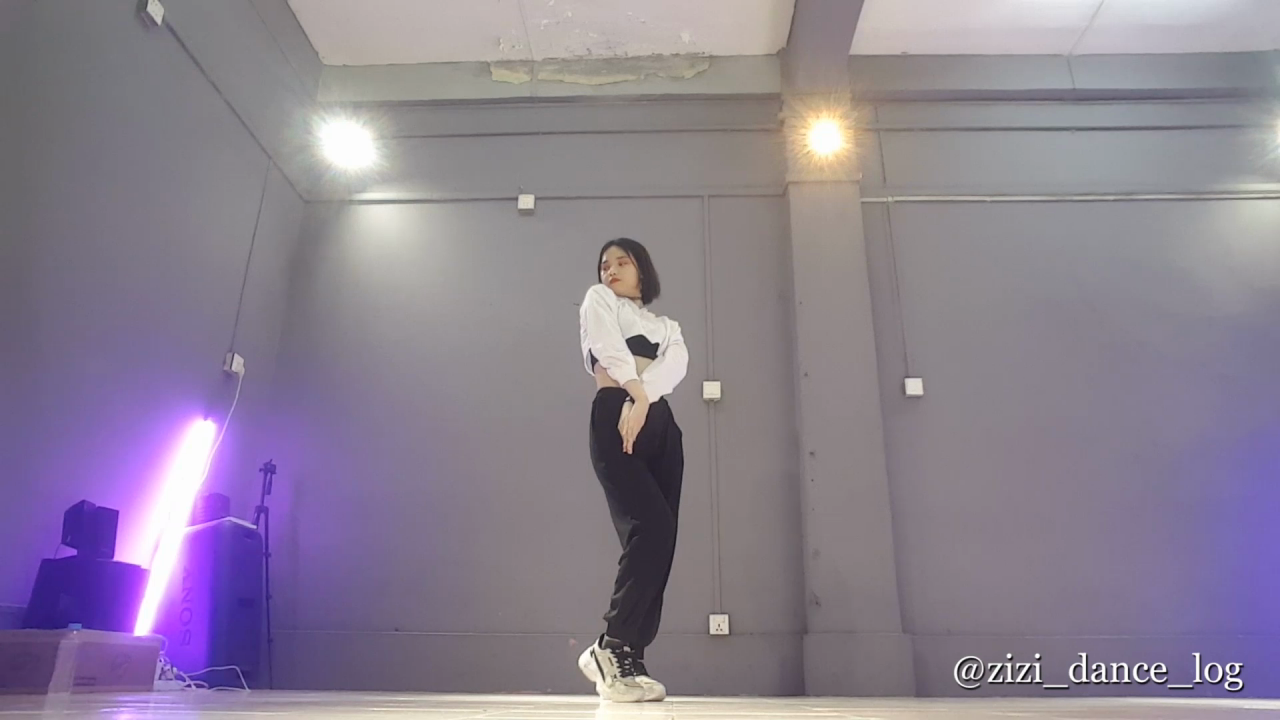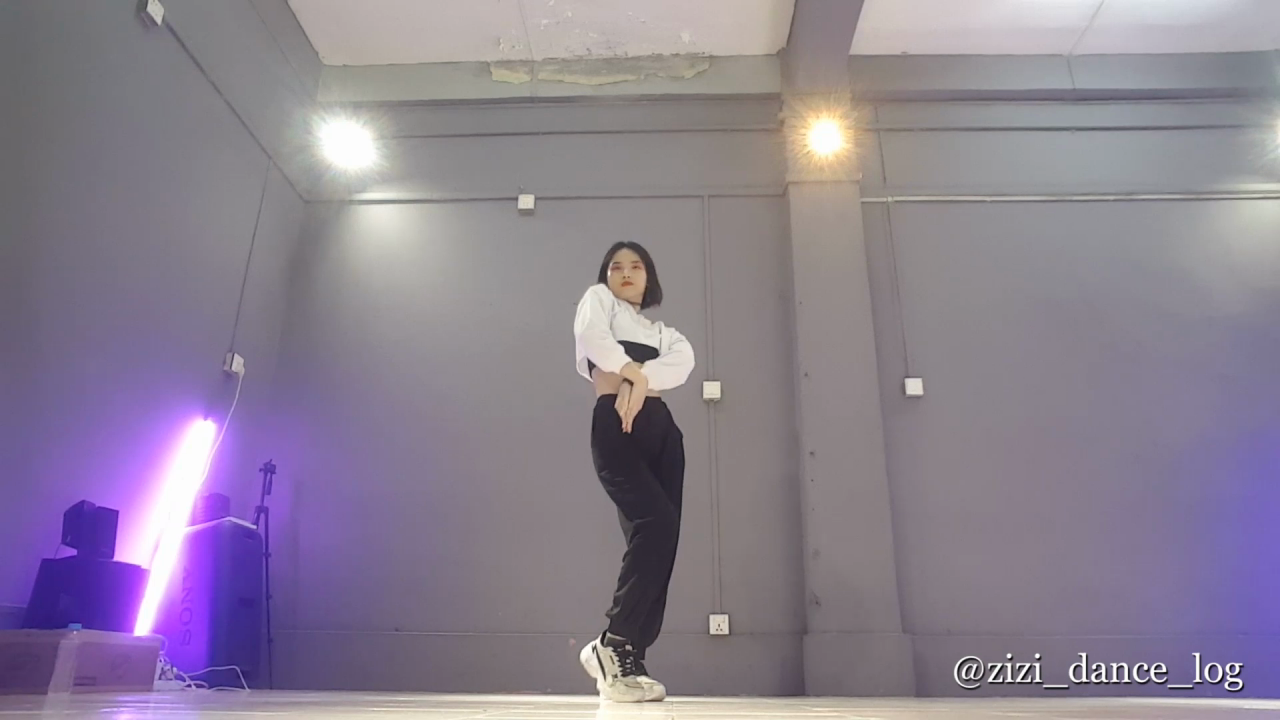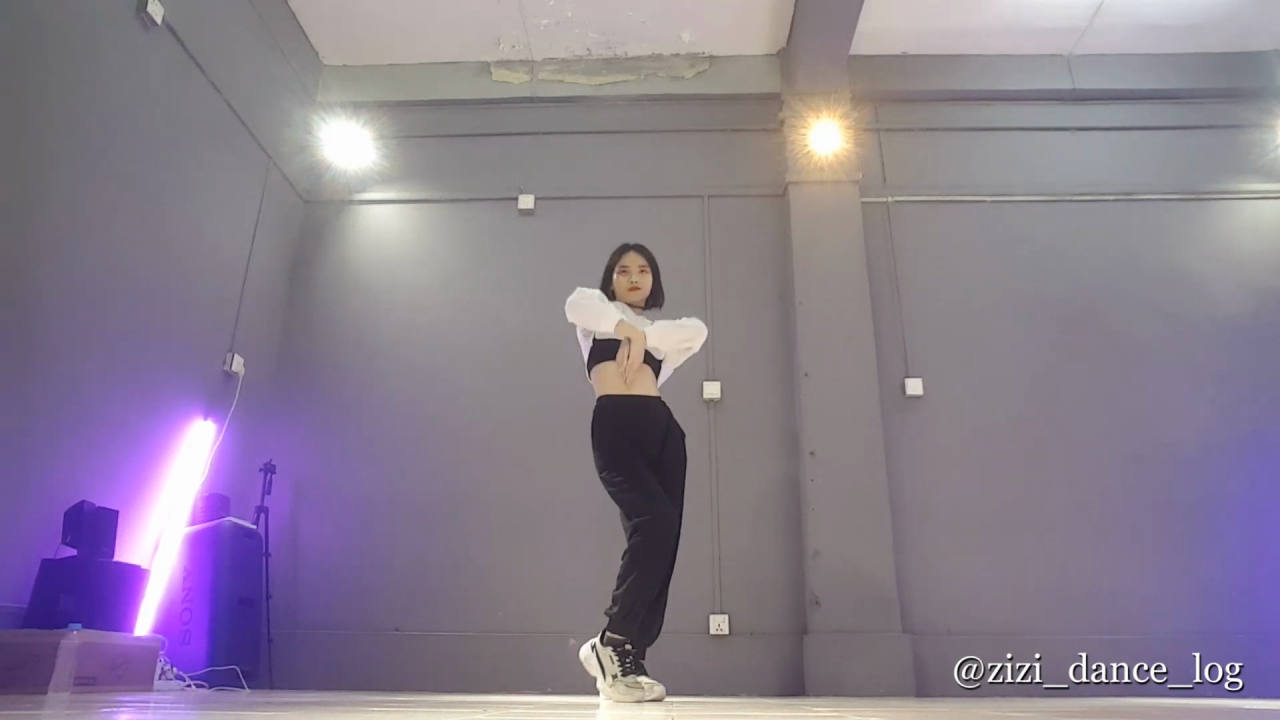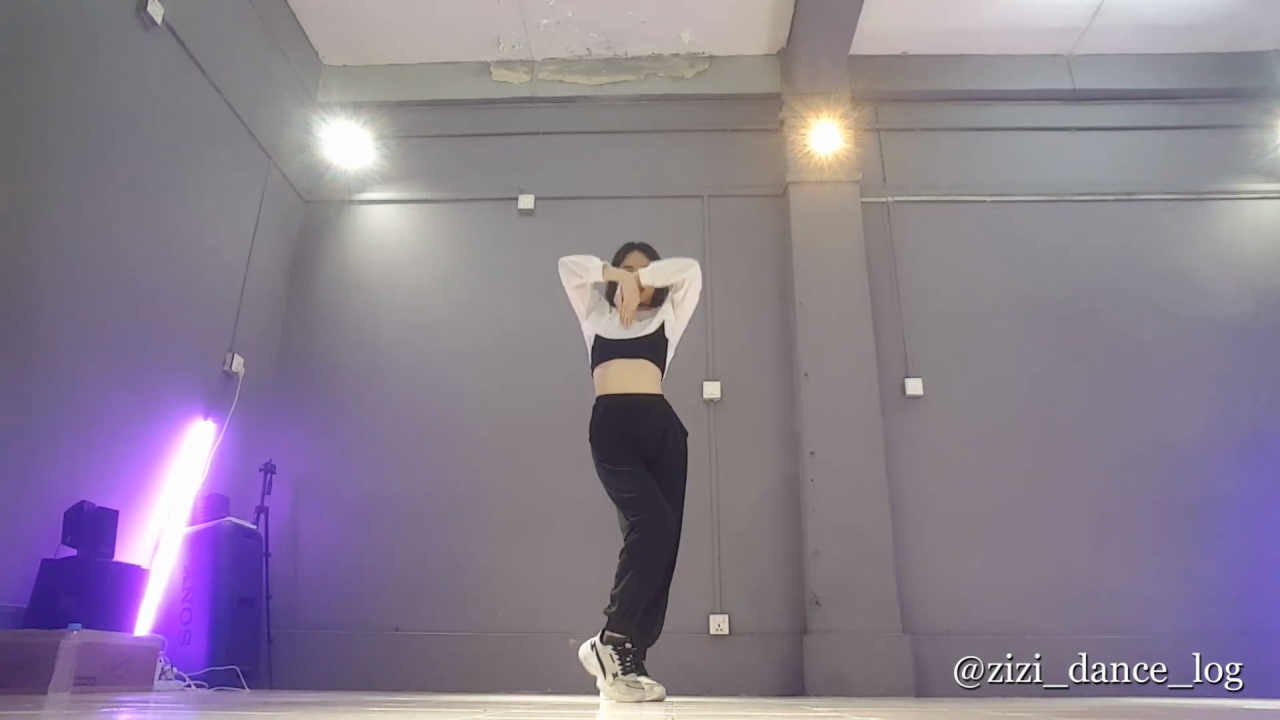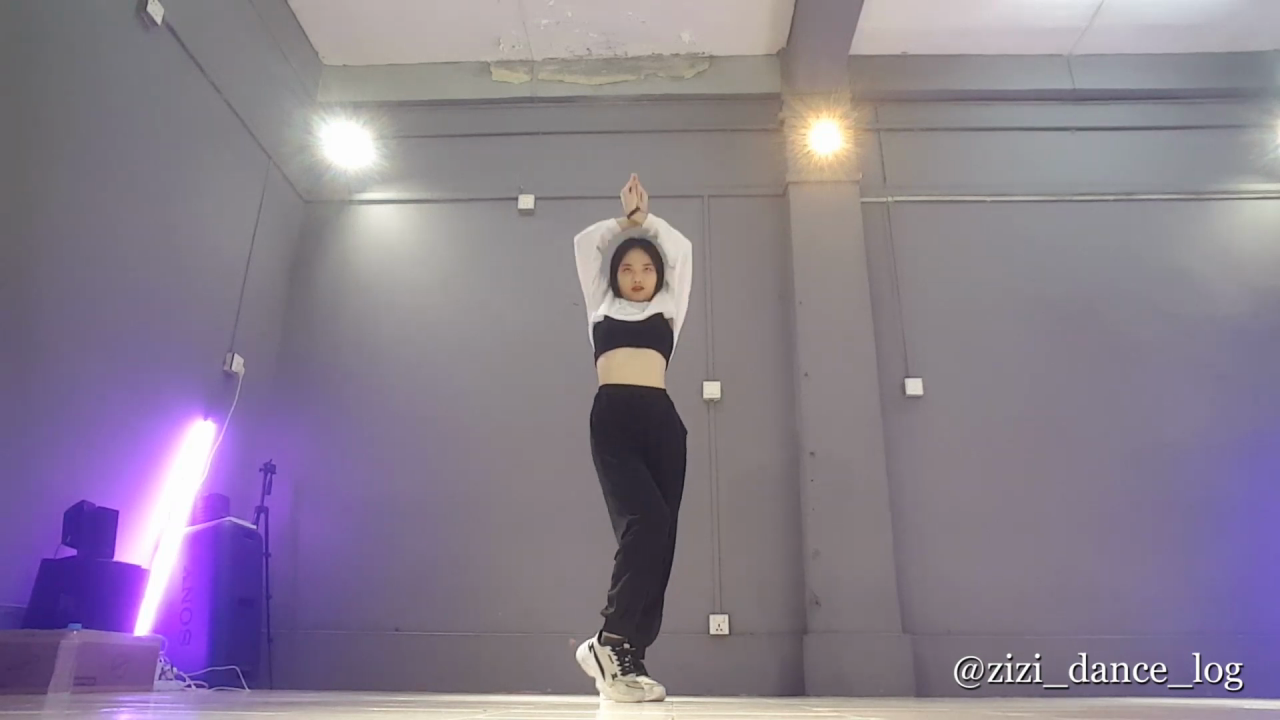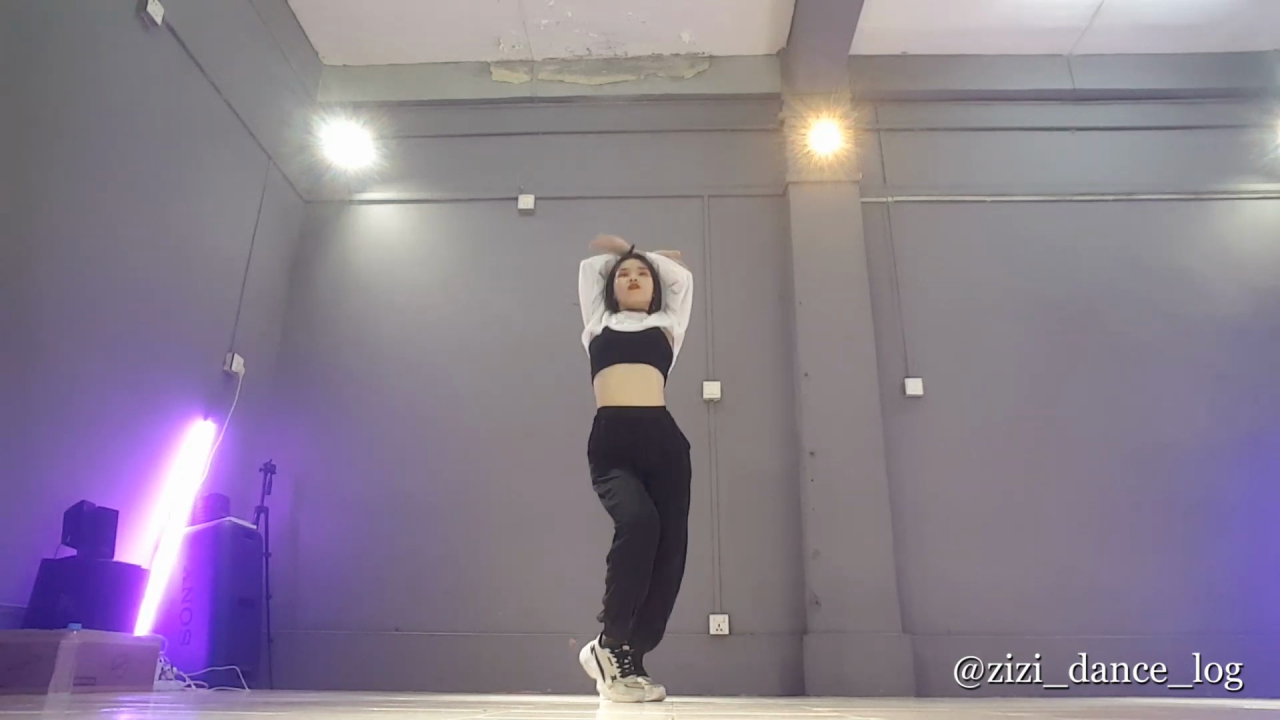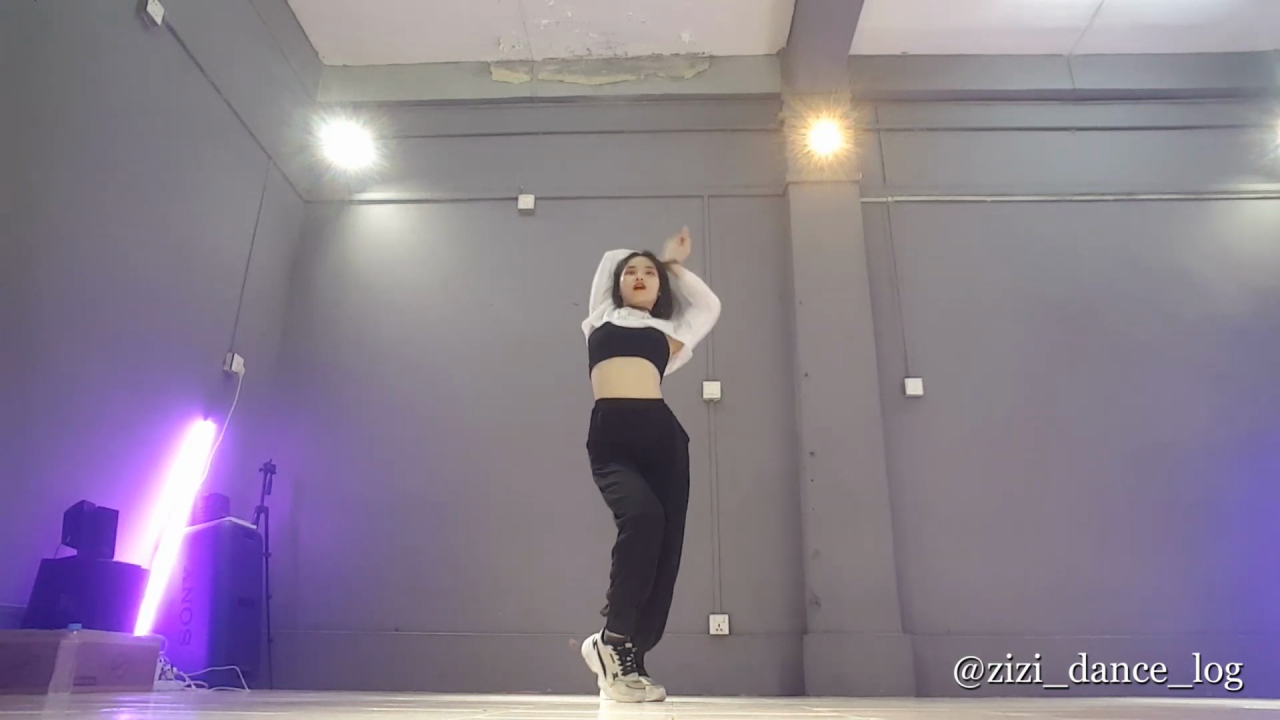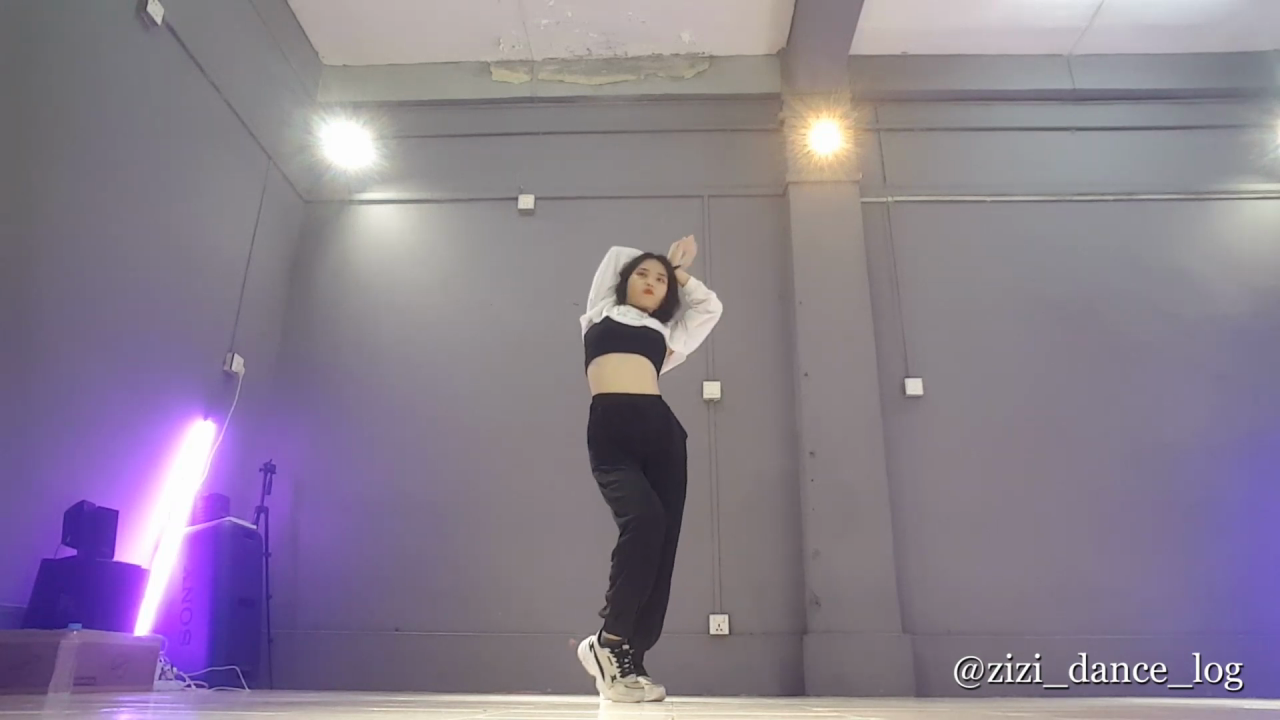
dt=0.5s
person 1, frame 1
left shoulder: (665, 325)
right shoulder: (599, 301)
left elbow: (675, 364)
right elbow: (608, 346)
left wrist: (641, 400)
right wrist: (635, 389)
left hip: (660, 424)
right hip: (615, 417)
left knee: (660, 537)
right knee: (651, 527)
left ankle: (628, 658)
right ankle: (611, 646)
person 1, frame 2
left shoulder: (661, 330)
right shoulder: (598, 299)
left elbow: (684, 361)
right elbow: (590, 336)
left wrist: (641, 382)
right wrist: (631, 370)
left hip: (660, 427)
right hip: (616, 425)
left knee: (661, 536)
right knee: (656, 525)
left ankle: (629, 658)
right ankle: (613, 643)
person 1, frame 3
left shoulder: (663, 330)
right shoulder: (600, 312)
left elbow: (696, 330)
right elbow: (577, 303)
left wrist: (644, 333)
right wrist: (626, 325)
left hip: (660, 427)
right hip: (614, 426)
left knee: (664, 536)
right knee: (653, 524)
left ankle: (629, 659)
right ankle: (611, 642)
person 1, frame 4
left shoulder: (667, 316)
right shoulder: (598, 312)
left elbow: (690, 270)
right elbow: (569, 266)
left wrist: (642, 279)
right wrist: (616, 275)
left hip: (661, 426)
right hip: (612, 427)
left knee: (664, 536)
right knee: (651, 522)
left ankle: (629, 658)
right ankle: (612, 641)
person 1, frame 5
left shoulder: (669, 308)
right shoulder: (601, 305)
left elbow: (682, 249)
right elbow: (584, 243)
left wrist: (644, 216)
right wrist: (626, 219)
left hip: (661, 419)
right hip: (612, 419)
left knee: (659, 533)
right knee: (644, 522)
left ankle: (627, 655)
right ankle: (611, 642)
person 1, frame 6
left shoulder: (666, 324)
right shoulder: (599, 321)
left elbow: (681, 275)
right elbow: (591, 265)
left wrist: (633, 250)
right wrist: (620, 256)
left hip: (663, 439)
right hip: (612, 441)
left knee: (671, 547)
right knee: (638, 523)
left ankle: (627, 658)
right ankle: (612, 644)
person 1, frame 7
left shoulder: (667, 331)
right shoulder: (602, 315)
left elbow: (709, 303)
right elbow: (607, 258)
left wrist: (672, 265)
right wrist: (648, 258)
left hip: (662, 435)
right hip: (611, 436)
left knee: (667, 542)
right knee: (642, 519)
left ankle: (630, 657)
right ankle: (613, 640)
person 1, frame 8
left shoulder: (665, 332)
right shoulder: (601, 310)
left elbow: (710, 306)
right elbow: (616, 254)
left wrist: (677, 269)
right wrist: (648, 260)
left hip: (661, 431)
right hip: (610, 435)
left knee: (662, 540)
right knee: (644, 520)
left ankle: (630, 657)
right ankle: (610, 644)
